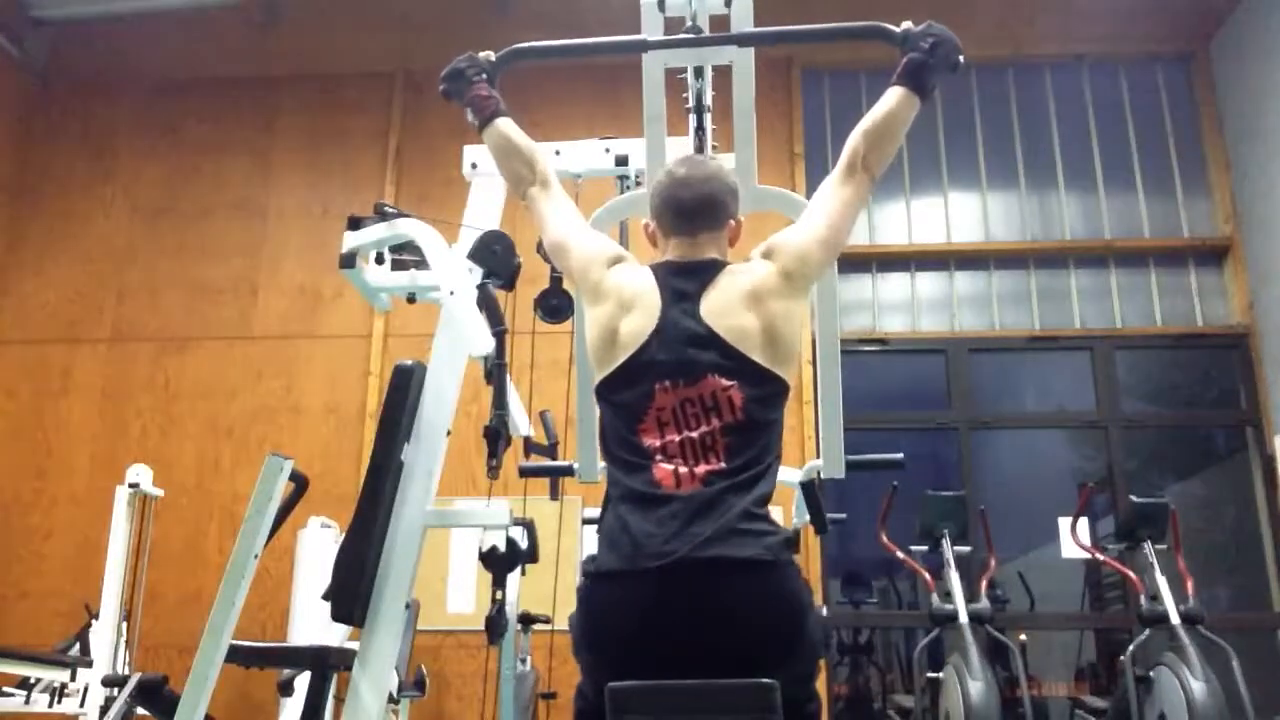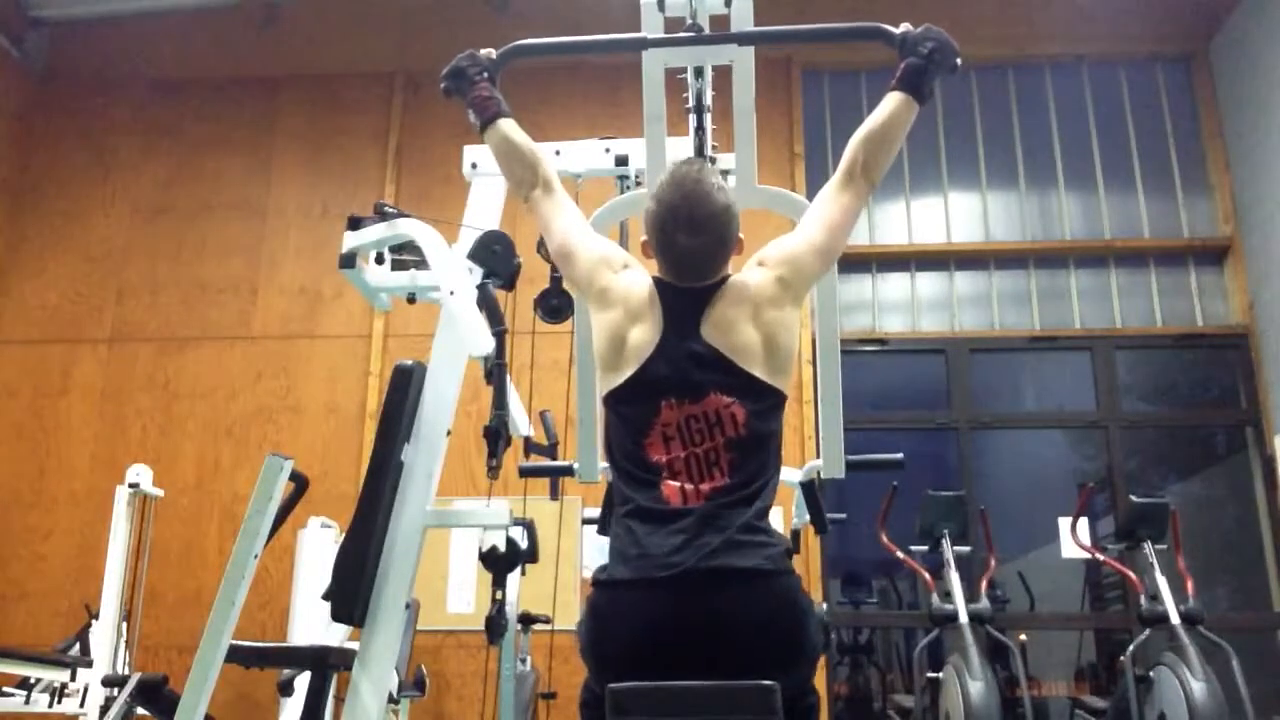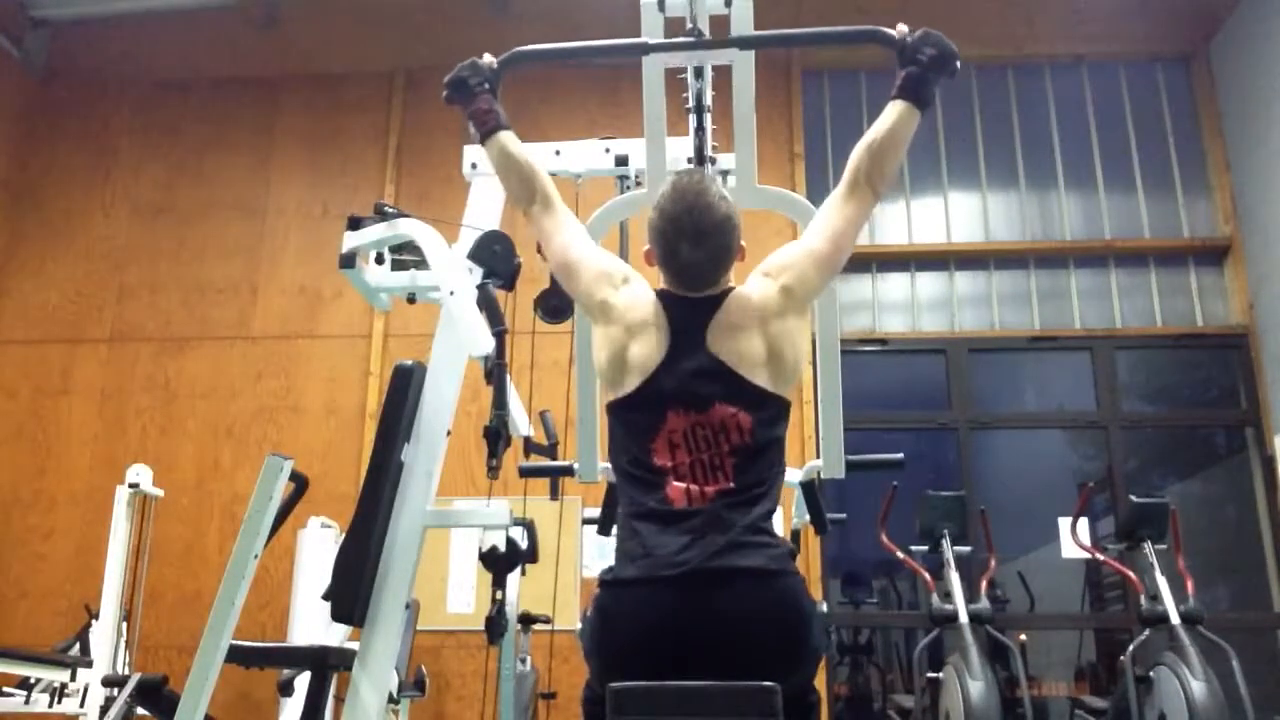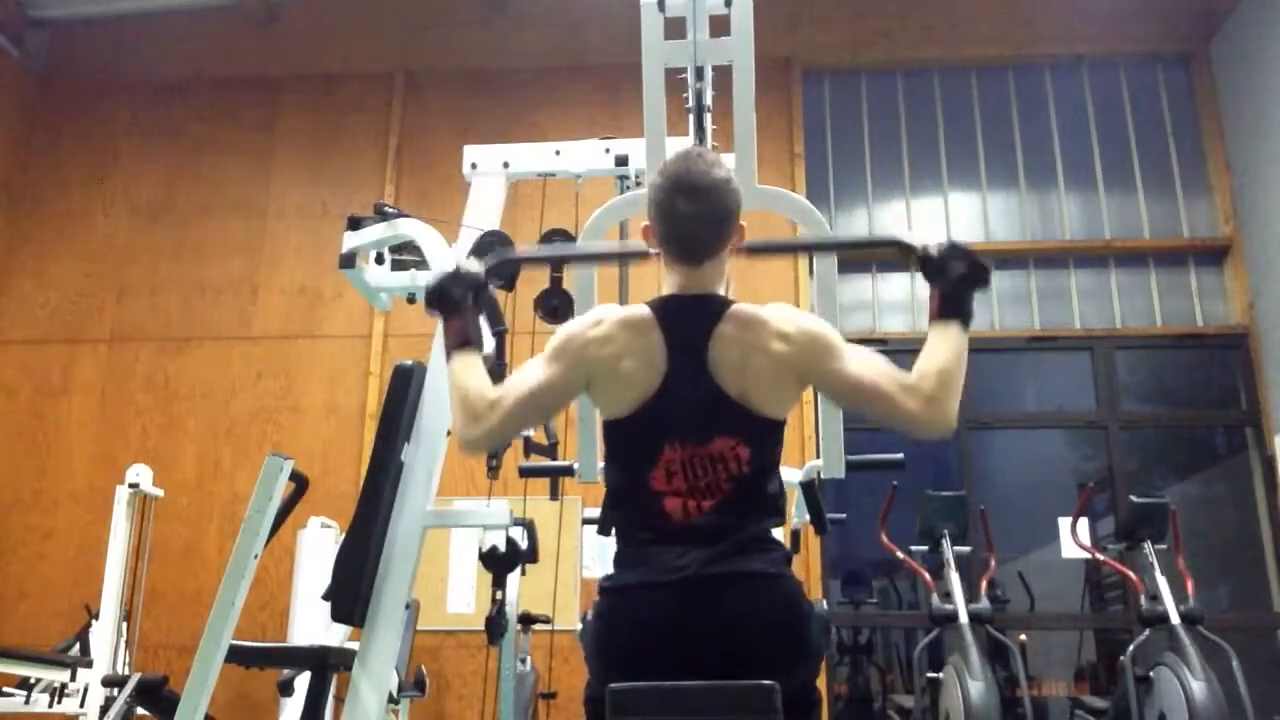
dt=1s
person 1, frame 1
left shoulder: (612, 289)
right shoulder: (772, 285)
left elbow: (537, 183)
right elbow: (856, 169)
left wrist: (484, 103)
right wrist: (914, 74)
left hip: (626, 595)
right hip: (754, 591)
person 1, frame 2
left shoulder: (617, 300)
right shoulder: (769, 296)
left elbow: (541, 187)
right elbow: (854, 176)
left wrist: (486, 102)
right wrist: (911, 79)
left hip: (632, 607)
right hip: (758, 603)
person 1, frame 3
left shoulder: (621, 312)
right shoulder: (772, 307)
left elbow: (540, 201)
right elbow: (861, 186)
left wrist: (485, 113)
right wrist: (913, 86)
left hip: (638, 607)
right hip: (761, 604)
person 1, frame 4
left shoulder: (600, 338)
right shoulder: (785, 336)
left elbow: (477, 428)
right elbow: (931, 413)
left wrist: (461, 329)
right wrist: (949, 307)
left hip: (638, 616)
right hip: (760, 613)
